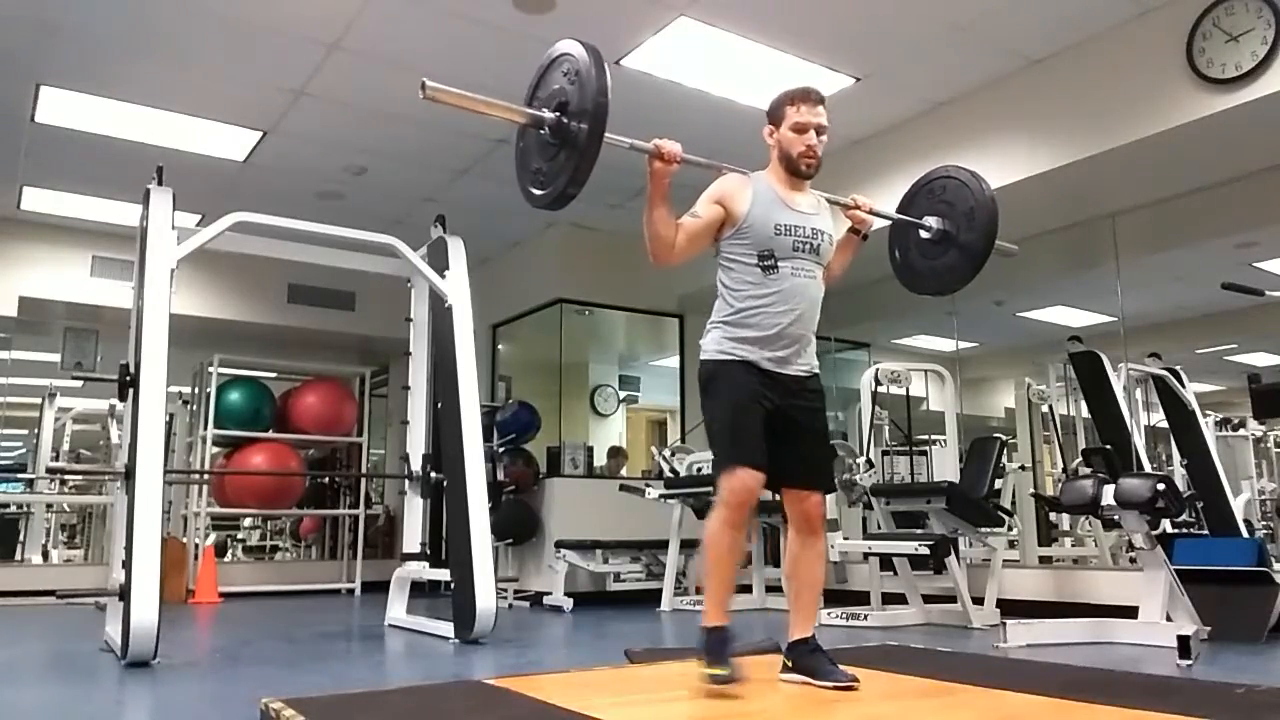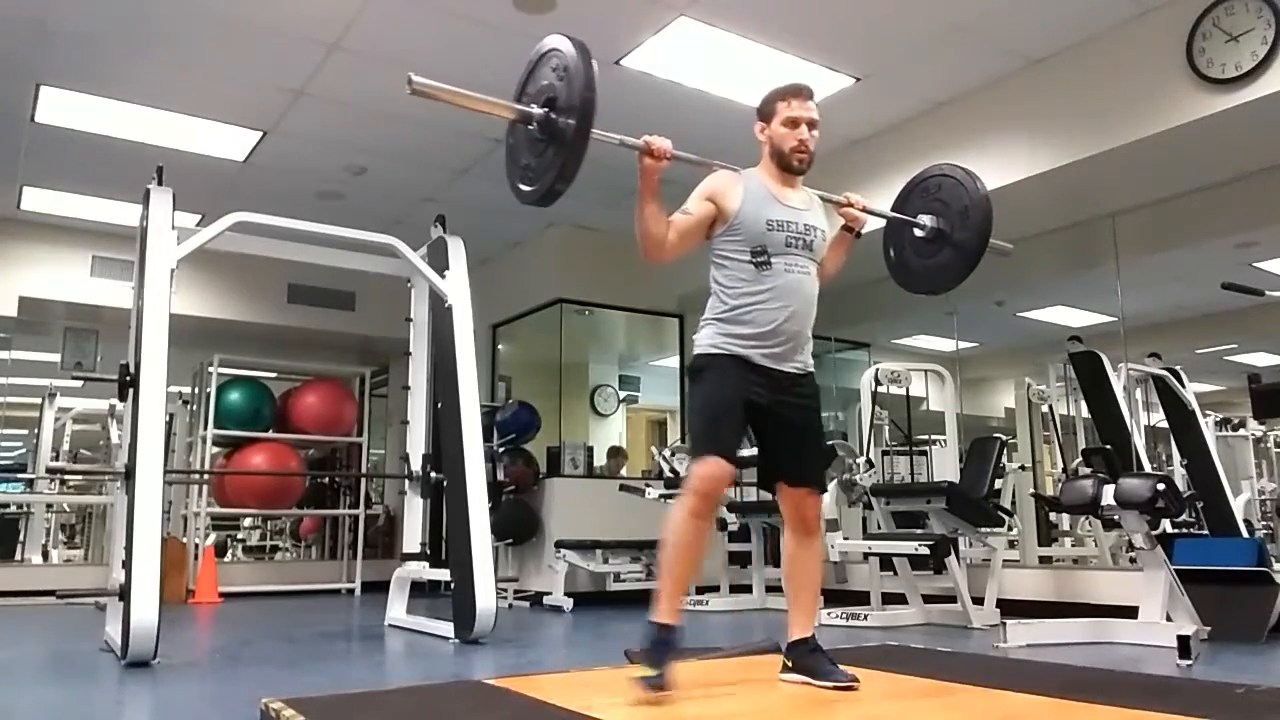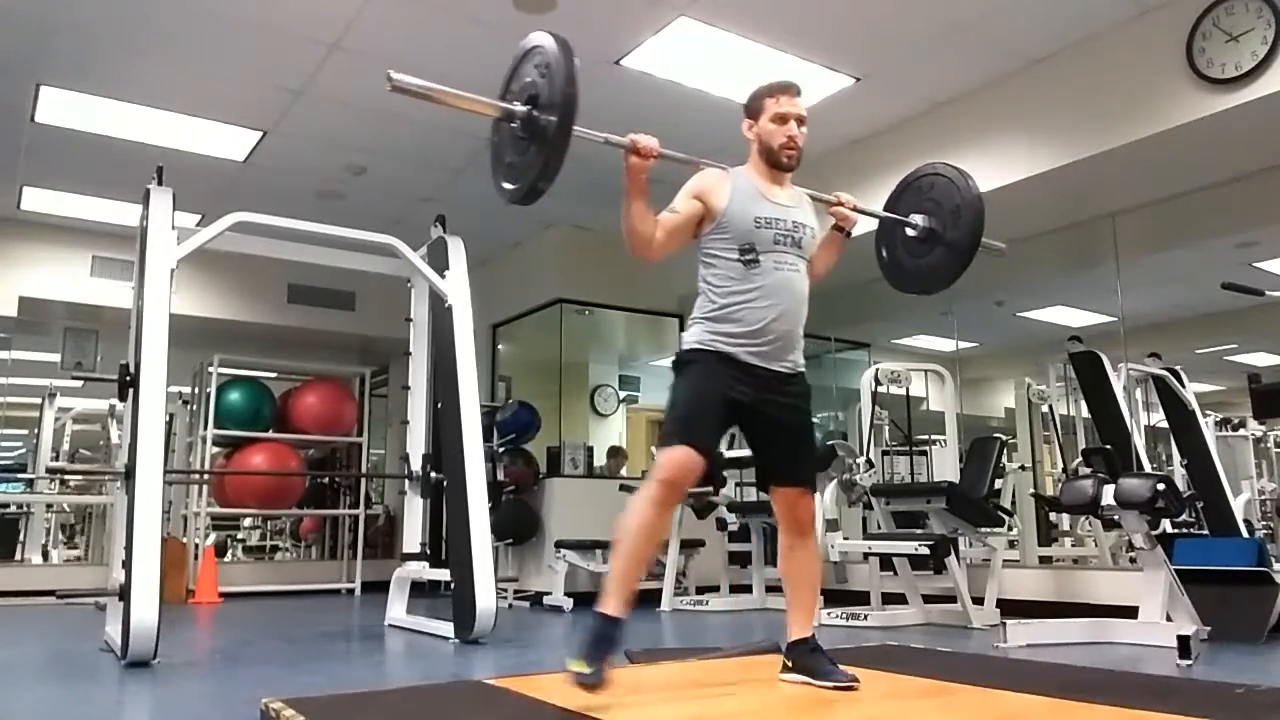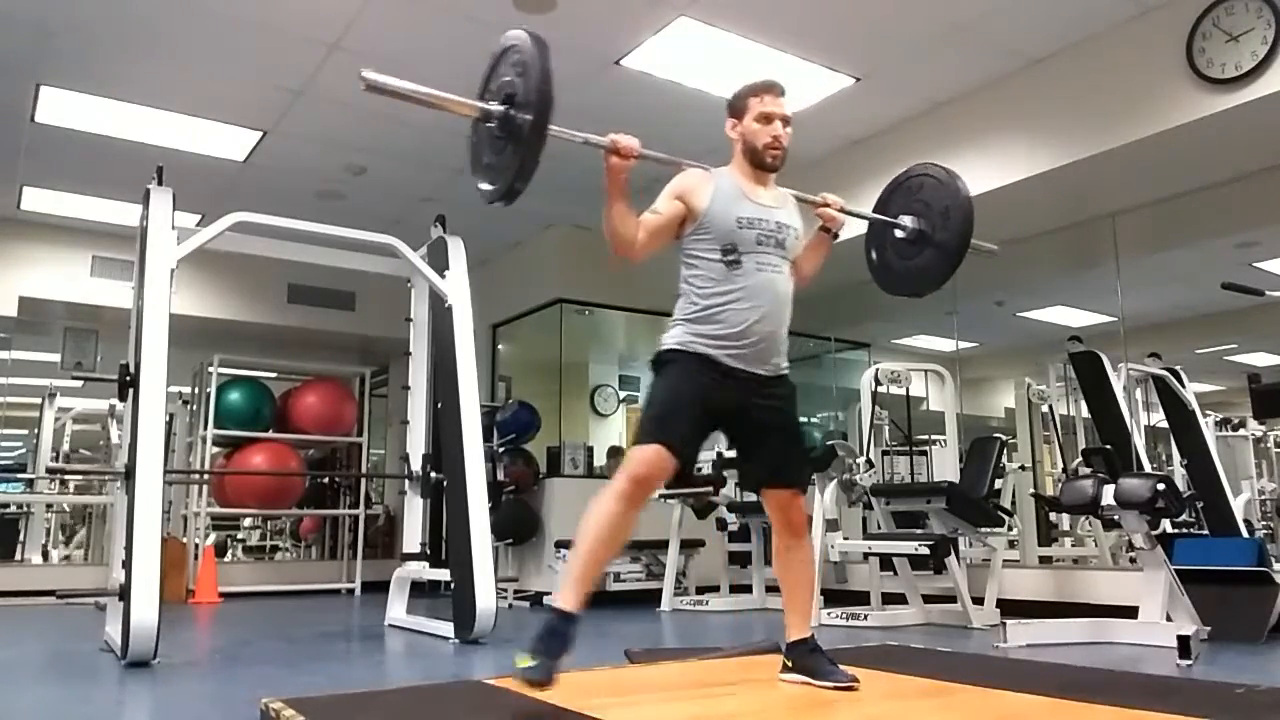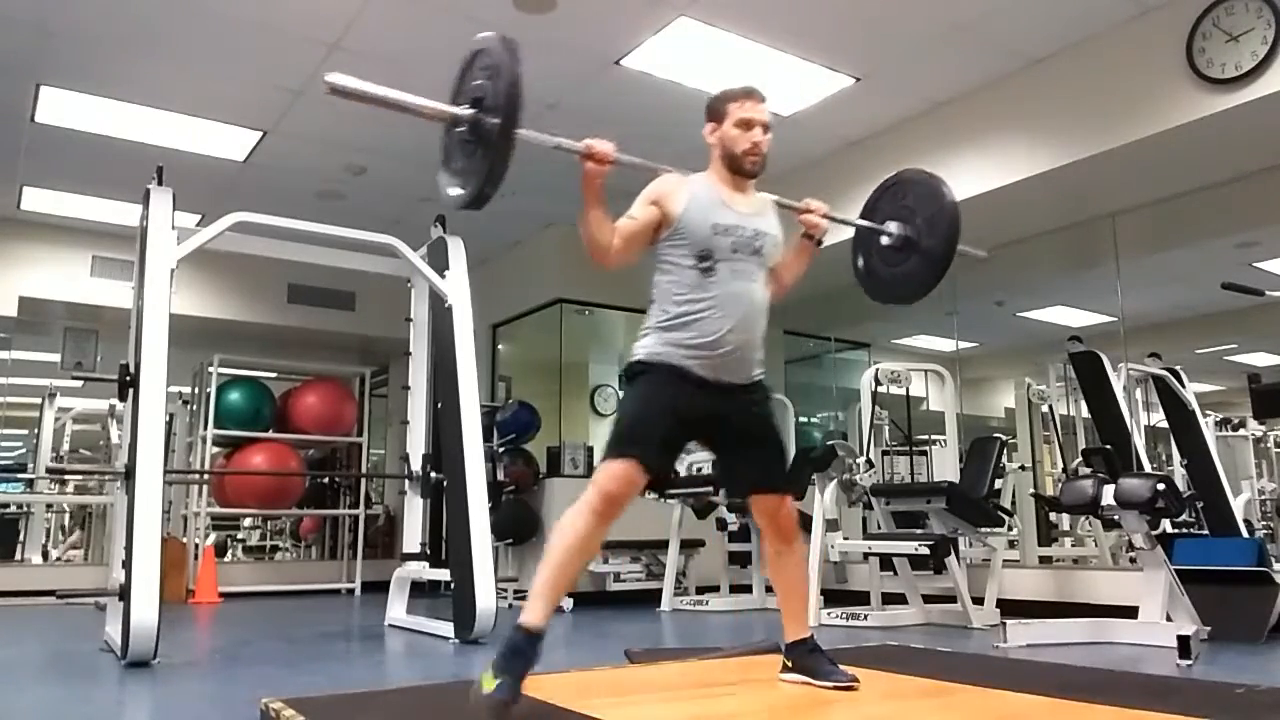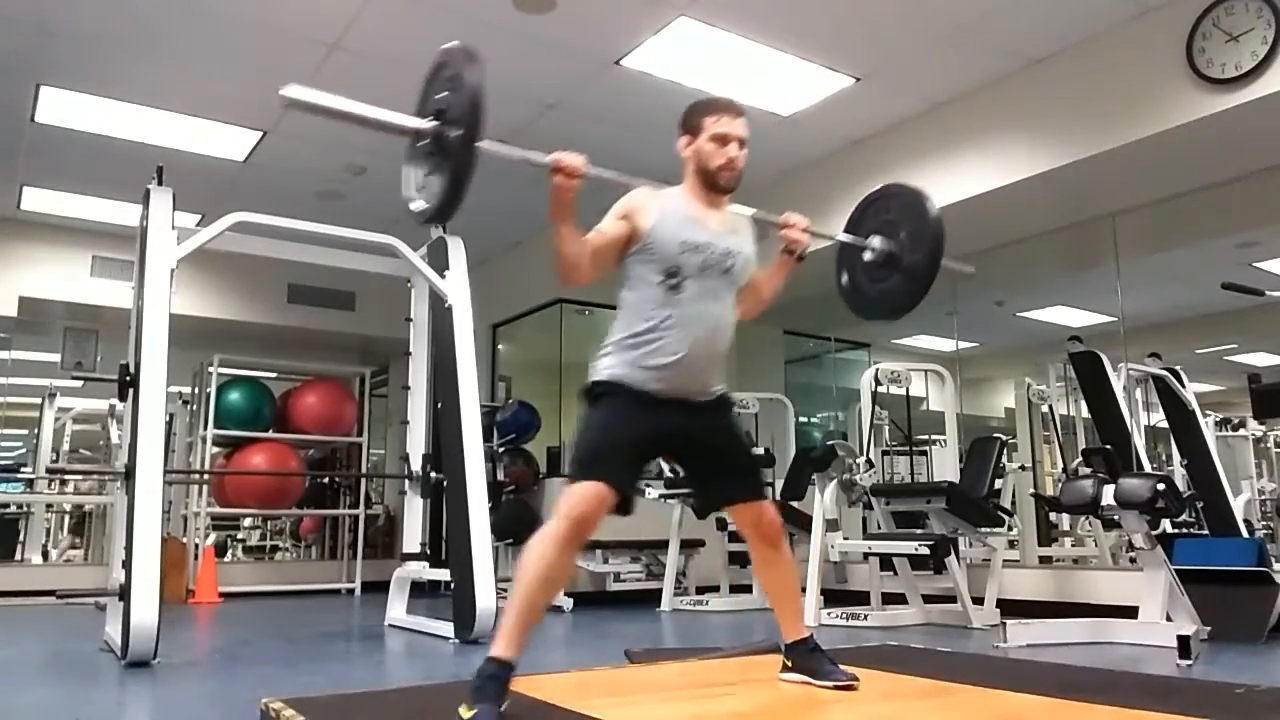
dt=0.1s
person 1, frame 1
left shoulder: (823, 209)
right shoulder: (735, 191)
right elbow: (667, 251)
left wrist: (856, 233)
right wrist: (658, 183)
left hip: (799, 374)
right hip: (736, 363)
left knee: (810, 512)
right knee: (740, 491)
left ankle: (802, 646)
right ankle: (715, 635)
person 1, frame 2
left shoulder: (814, 204)
right shoulder: (727, 187)
right elbow: (659, 246)
left wrist: (849, 230)
right wrist: (650, 179)
left hip: (793, 371)
right hip: (729, 358)
left knee: (804, 507)
right knee: (704, 483)
left ankle: (802, 648)
right ankle: (661, 633)
person 1, frame 3
left shoulder: (805, 206)
right shoulder: (715, 186)
right elbow: (647, 245)
left wrist: (839, 231)
right wrist: (635, 178)
left hip: (784, 372)
right hip: (716, 357)
left knee: (798, 510)
right knee: (671, 475)
left ankle: (801, 646)
right ankle: (606, 626)
person 1, frame 4
left shoulder: (788, 207)
right shoulder: (700, 187)
right elbow: (630, 246)
left wrist: (826, 232)
right wrist: (617, 177)
left hip: (766, 376)
right hip: (696, 360)
left knee: (790, 510)
right knee: (638, 474)
left ankle: (802, 651)
right ankle: (557, 624)
person 1, frame 5
left shoulder: (769, 214)
right shoulder: (675, 192)
right elbow: (607, 254)
left wrist: (809, 241)
right wrist: (593, 183)
left hip: (742, 384)
right hip: (670, 371)
left knee: (781, 515)
right knee: (610, 490)
left ankle: (800, 648)
right ankle: (519, 646)
person 1, frame 6
left shoulder: (742, 229)
right shoulder: (646, 207)
right elbow: (575, 269)
left wrist: (790, 255)
right wrist: (564, 200)
left hip: (701, 401)
right hip: (629, 389)
left knee: (765, 524)
right knee: (578, 513)
left ankle: (800, 650)
